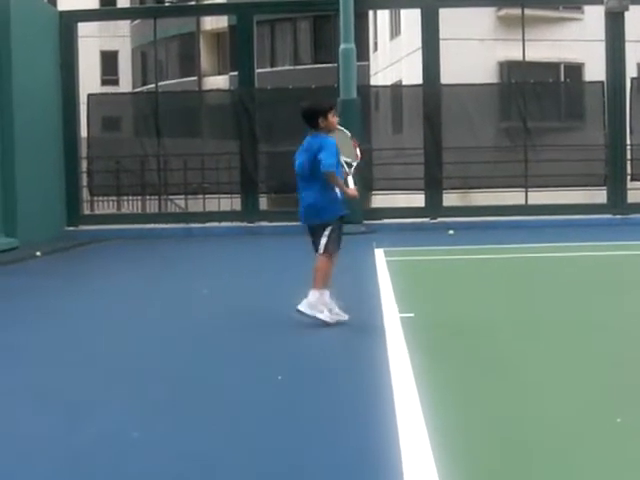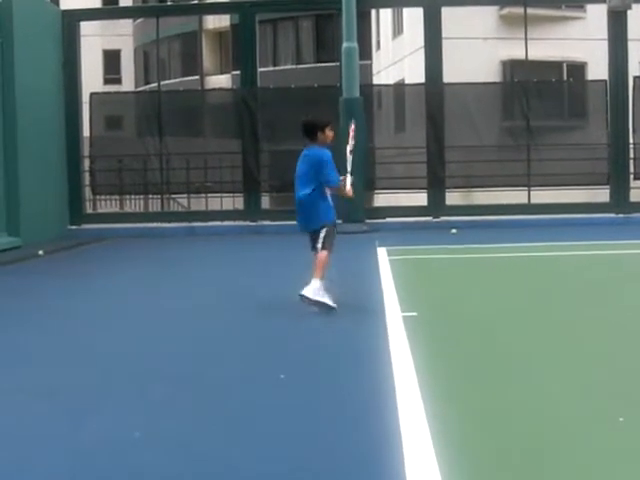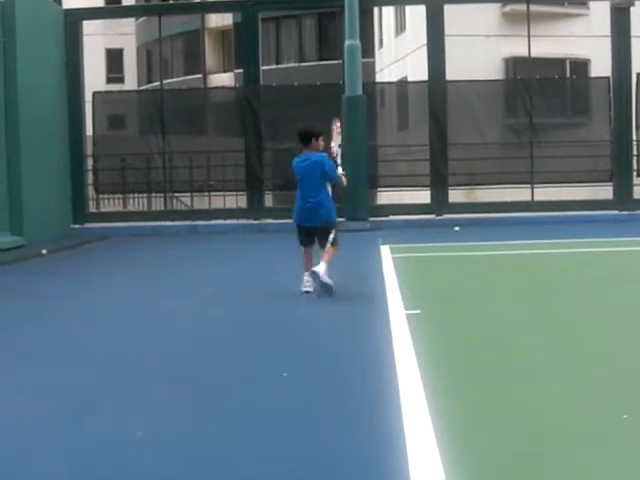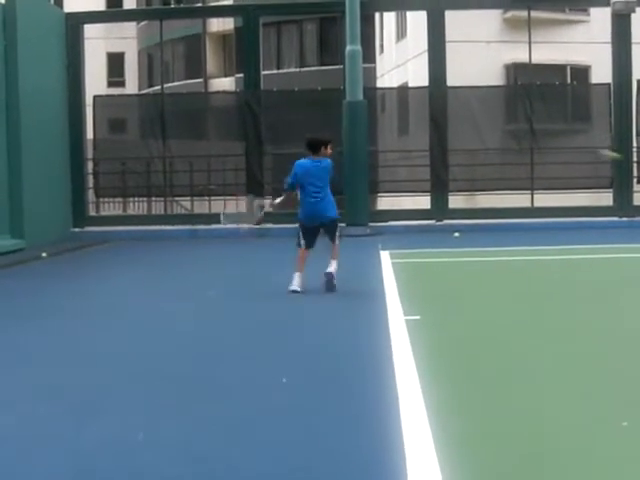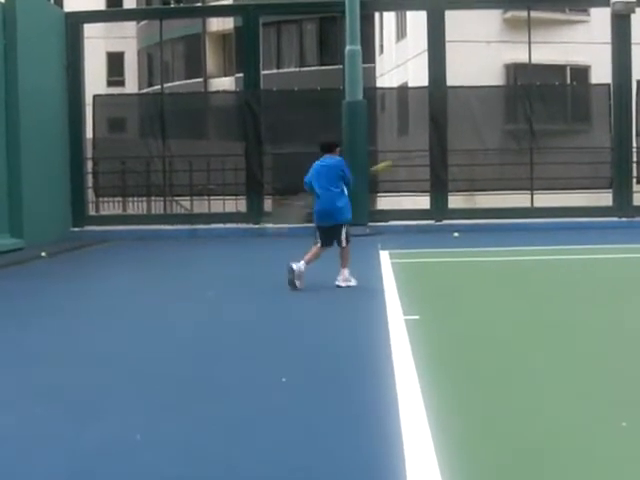
dt=0.4s
person 1, frame 1
left shoulder: (307, 144)
right shoulder: (327, 142)
left elbow: (302, 171)
right elbow: (328, 171)
right wrist: (346, 190)
left hip: (312, 205)
right hip: (326, 206)
left knee: (329, 250)
right knee: (326, 251)
left ankle: (323, 300)
right ankle: (313, 300)
person 1, frame 2
left shoulder: (305, 155)
right shoulder: (323, 154)
right elbow: (331, 184)
left wrist: (338, 180)
right wrist: (345, 191)
left hip: (306, 210)
right hip: (321, 210)
left knee: (319, 247)
right knee: (324, 248)
left ankle: (316, 286)
right ankle: (314, 288)
person 1, frame 3
left shoulder: (296, 162)
right shoulder: (322, 159)
right elbow: (336, 180)
left wrist: (335, 175)
right wrist: (341, 177)
left hip: (302, 212)
right hip: (323, 212)
left knee: (307, 245)
right knee: (331, 244)
left ankle: (307, 281)
right ankle: (321, 269)
person 1, frame 4
left shoulder: (299, 165)
right shoulder: (328, 164)
left elbow: (289, 187)
left wrist: (298, 188)
left hip: (307, 213)
right hip: (327, 211)
left knee: (304, 246)
right knee: (334, 241)
left ankle: (297, 281)
right ankle: (331, 269)
person 1, frame 5
left shoulder: (316, 166)
right shoulder: (339, 162)
left elbow: (308, 186)
right elbow: (348, 182)
left hip: (321, 212)
right hip: (338, 210)
left knee: (322, 245)
right knee: (344, 243)
left ankle: (299, 266)
right ankle: (344, 277)
